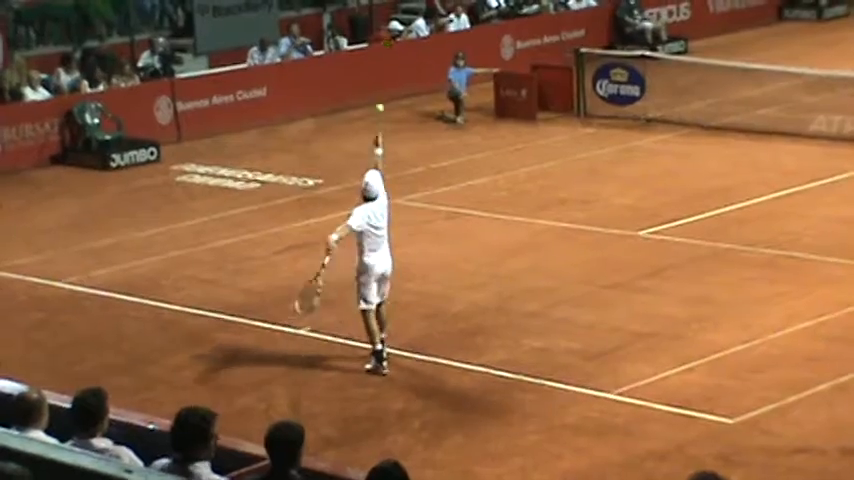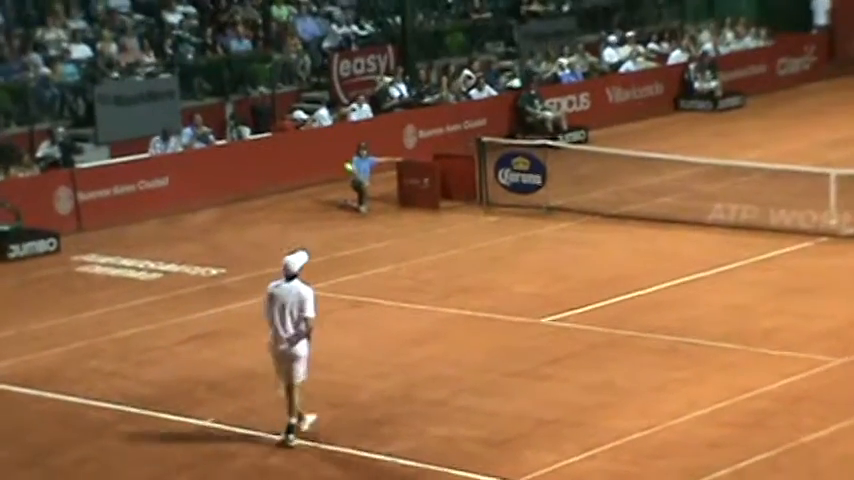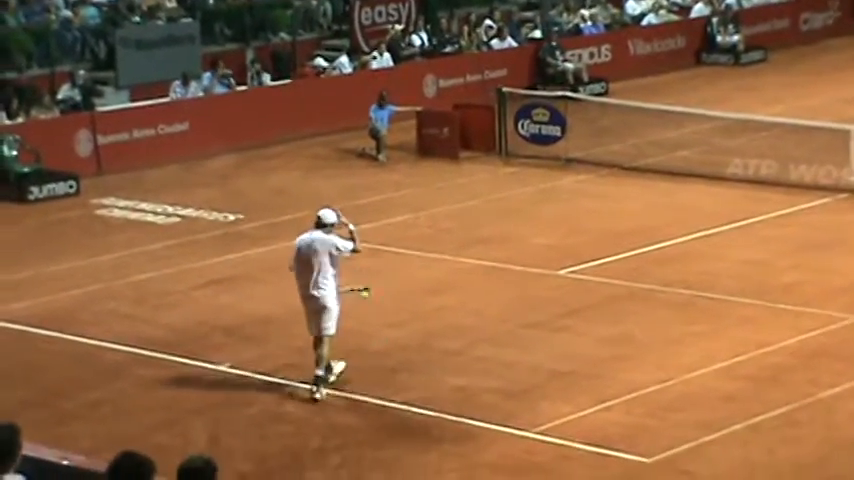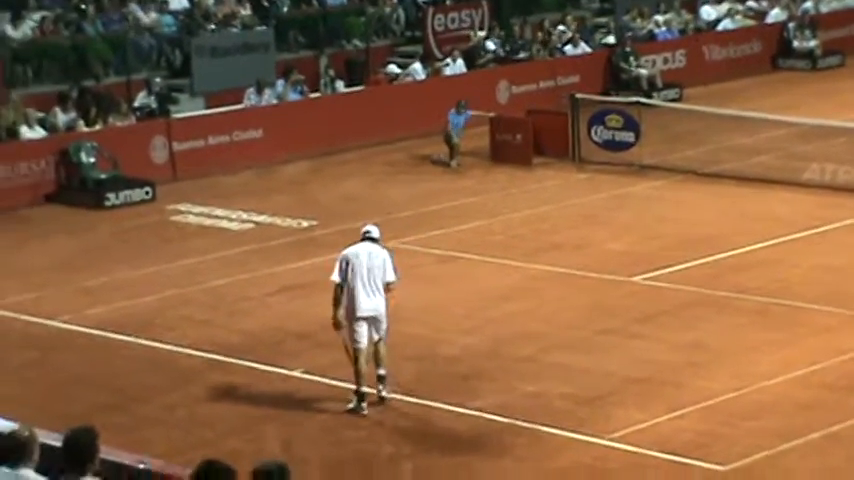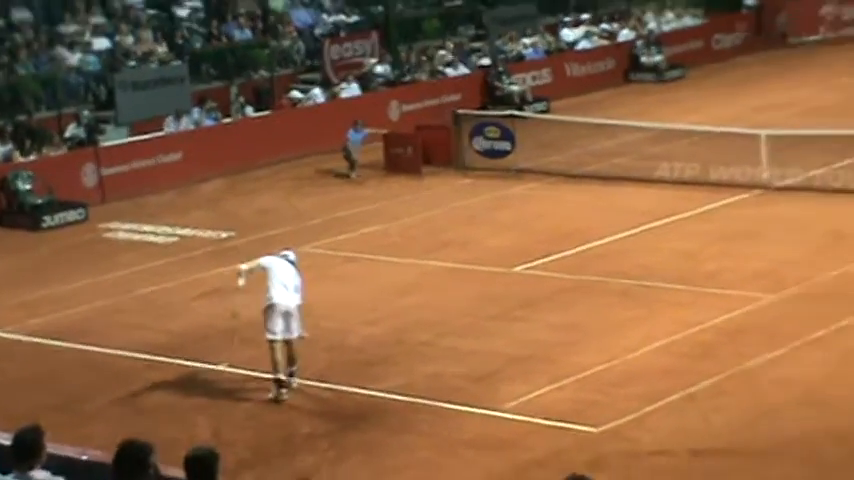
dt=1s
person 1, frame 1
left shoulder: (360, 212)
right shoulder: (382, 199)
left elbow: (349, 226)
right elbow: (379, 173)
left wrist: (334, 238)
right wrist: (379, 151)
left hip: (369, 268)
right hip: (386, 264)
left knee: (368, 312)
right knee: (380, 307)
left ankle: (380, 360)
right ankle: (381, 347)
person 1, frame 2
left shoulder: (273, 288)
right shoulder: (305, 291)
left elbow: (271, 317)
right elbow: (308, 322)
right wrist: (309, 342)
left hip: (277, 344)
right hip: (296, 344)
left knee: (289, 383)
right knee: (294, 386)
left ankle: (300, 419)
right ankle: (290, 434)
person 1, frame 3
left shoulder: (300, 241)
right shoulder: (328, 241)
left elbow: (294, 269)
right elbow: (356, 248)
right wrist: (350, 226)
left hip: (307, 297)
right hip: (326, 296)
left knee: (317, 335)
right knee: (325, 339)
left ankle: (328, 370)
right ankle: (317, 385)
person 1, frame 4
left shoulder: (347, 254)
right shoulder: (383, 253)
left elbow: (338, 286)
right elbow: (390, 286)
left wrist: (337, 313)
left hip: (356, 310)
right hip: (378, 308)
left knee: (359, 352)
right knee: (379, 342)
left ankle: (361, 400)
right ankle: (381, 385)
person 1, frame 5
left shoulder: (271, 260)
right shoulder: (295, 273)
left elbow: (257, 263)
right elbow: (298, 302)
left wrist: (244, 268)
right wrist: (300, 328)
left hip: (275, 303)
right hip: (291, 304)
left knee: (275, 343)
right knee: (291, 341)
left ankle: (280, 386)
right ankle: (291, 377)
